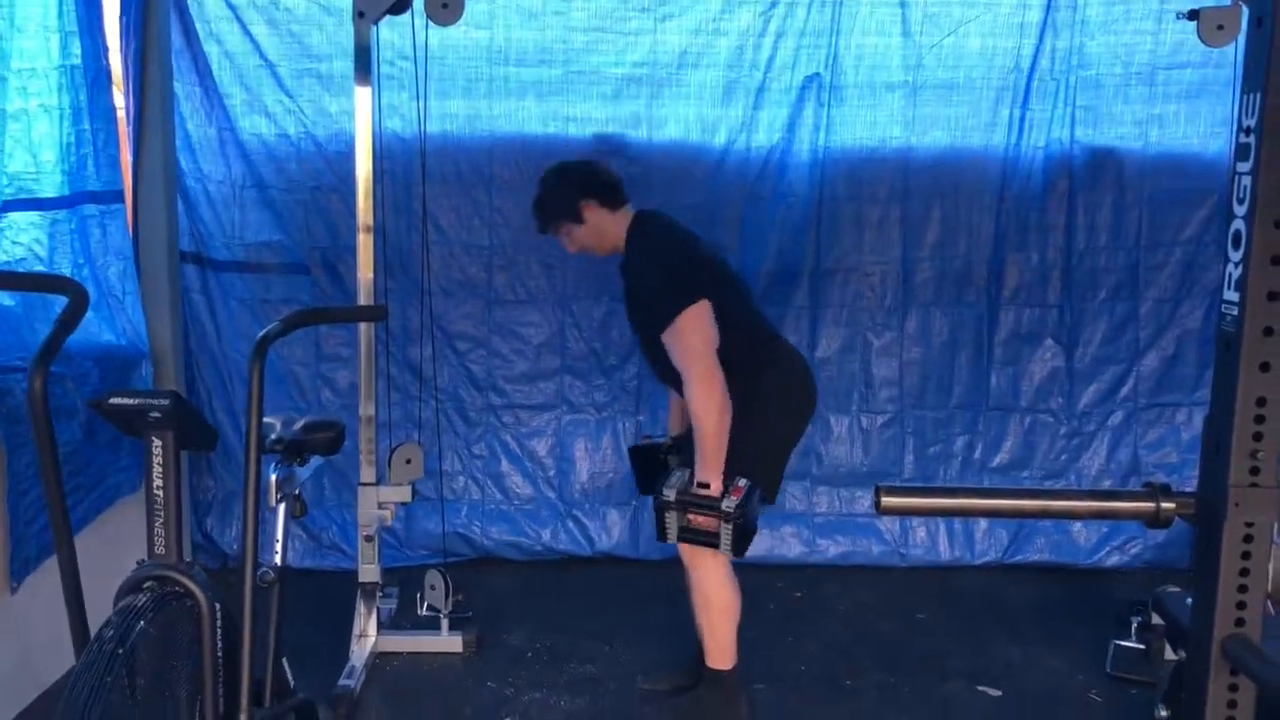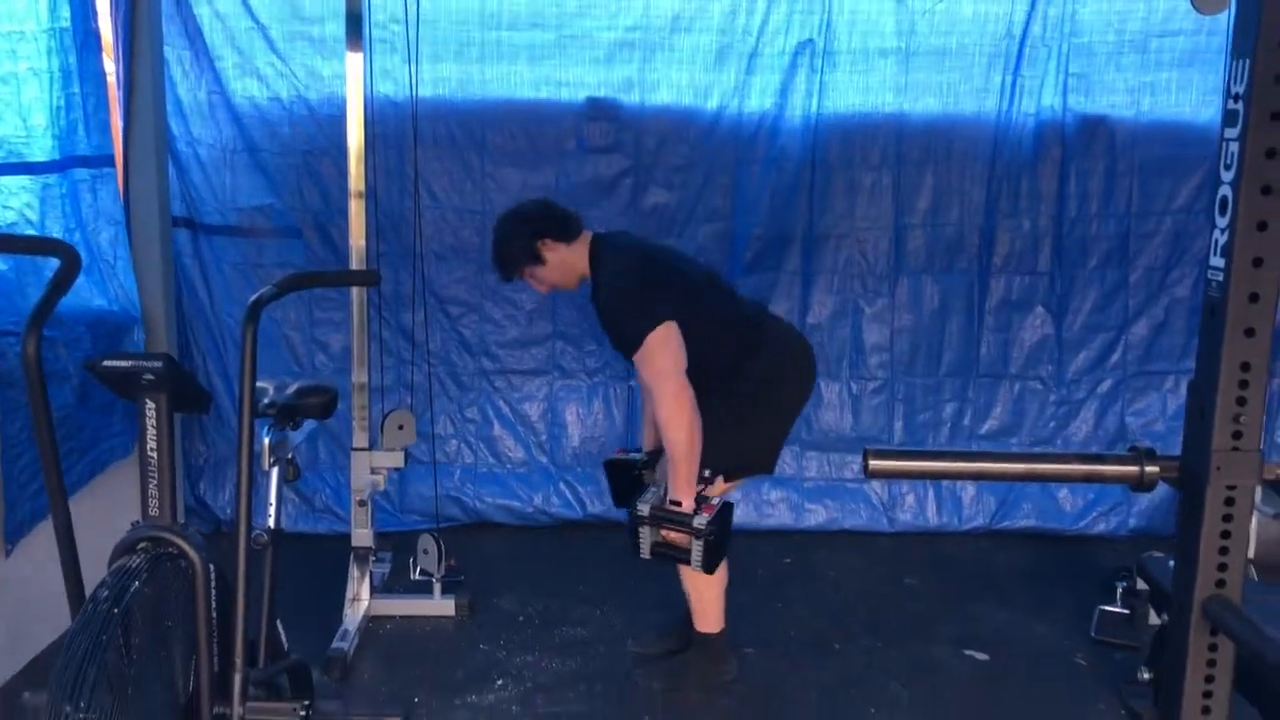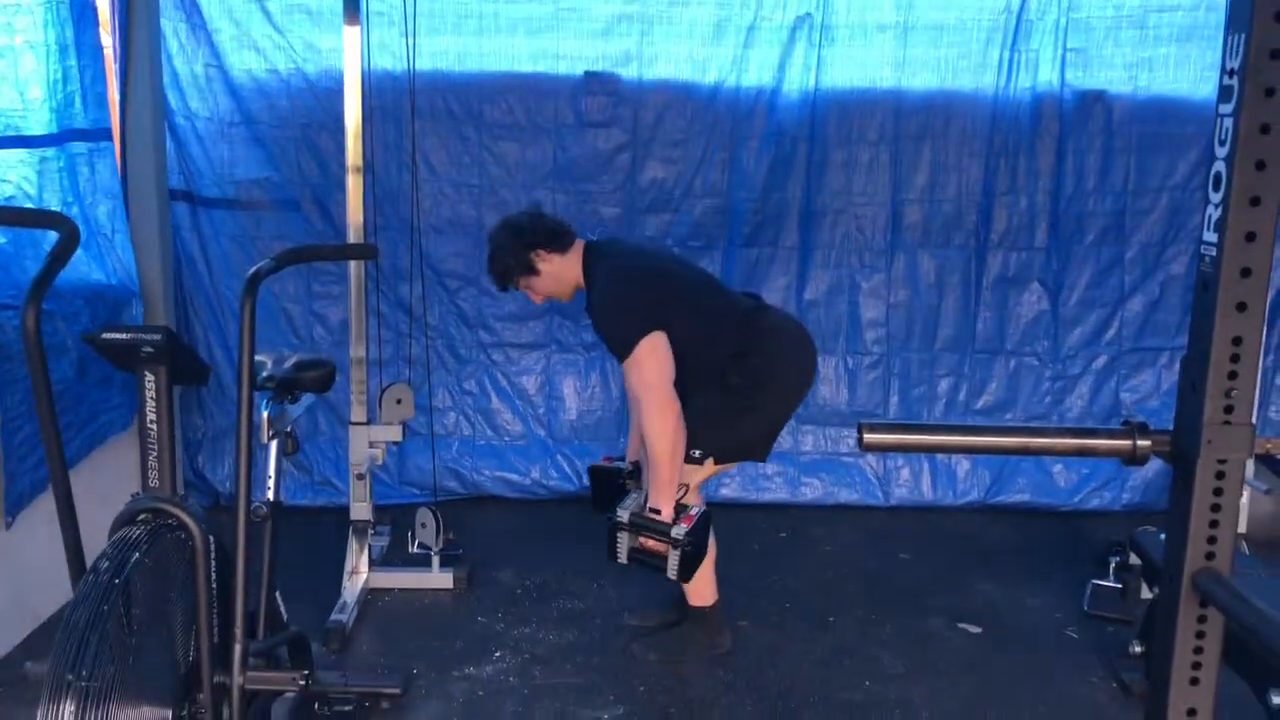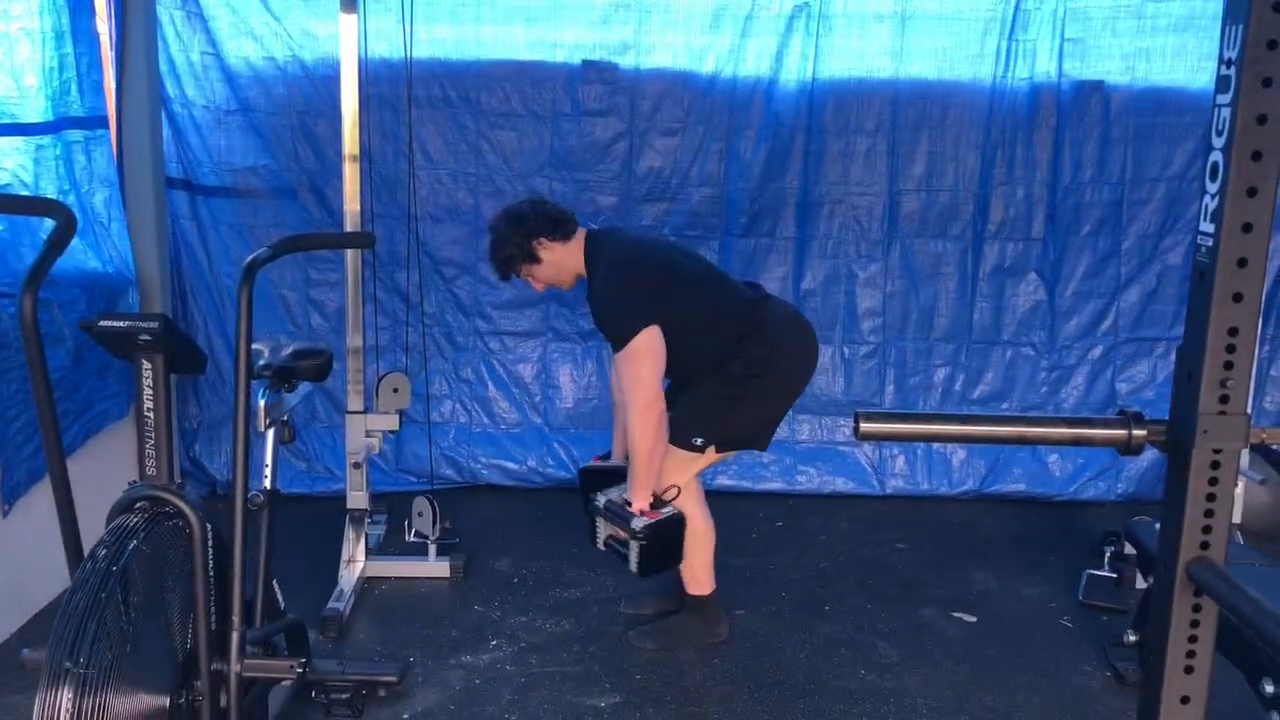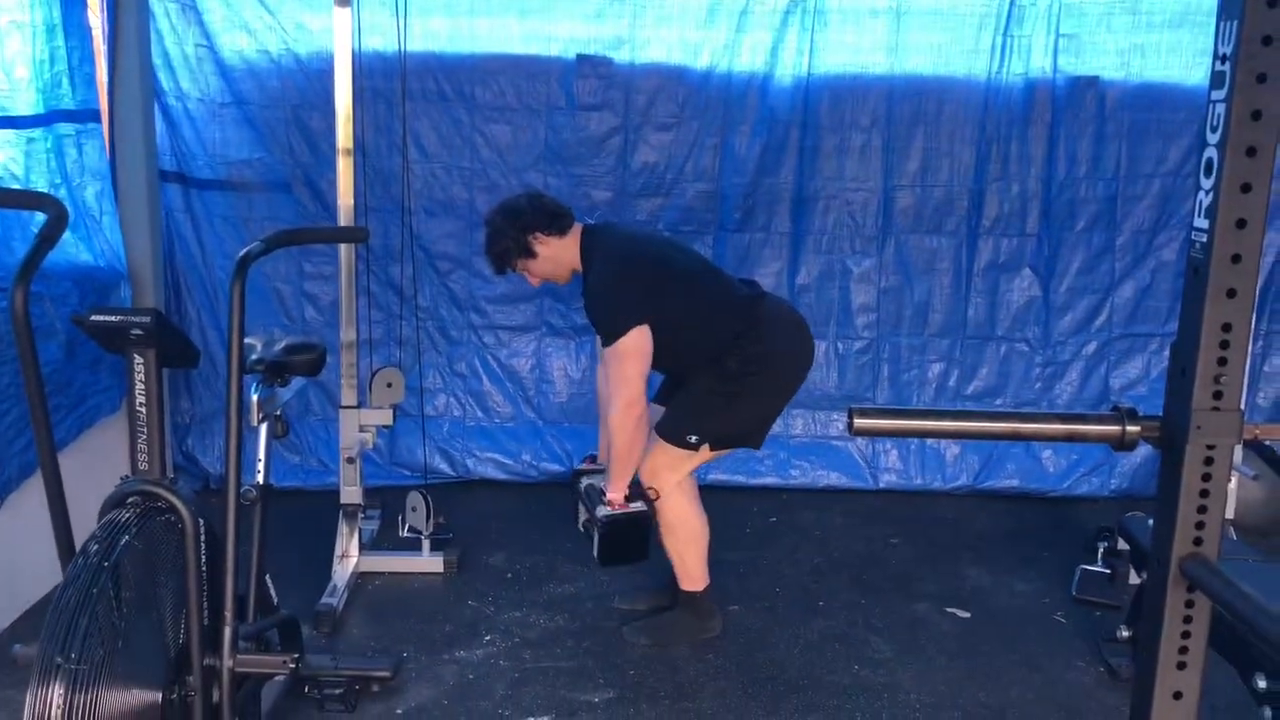
dt=0.4s
person 1, frame 1
left shoulder: (654, 260)
right shoulder: (652, 244)
left elbow: (703, 376)
right elbow: (688, 363)
left wrist: (708, 477)
right wrist: (676, 438)
left hip: (766, 398)
right hip: (755, 390)
left knee: (701, 541)
right ankle: (708, 661)
person 1, frame 2
left shoulder: (621, 284)
right shoulder: (618, 261)
left elbow: (674, 398)
right elbow: (659, 372)
left wrist: (682, 493)
right wrist: (650, 449)
left hip: (767, 374)
right hip: (754, 364)
left knee: (686, 511)
right knee: (683, 500)
left ankle: (710, 651)
right ankle: (698, 625)
person 1, frame 3
left shoulder: (615, 294)
right shoulder: (610, 267)
left elbow: (662, 410)
right elbow: (645, 378)
left wrist: (661, 506)
right wrist: (635, 455)
left hip: (769, 366)
right hip: (758, 351)
left knee: (672, 481)
right knee: (665, 471)
left ankle: (705, 624)
right ankle: (694, 599)
person 1, frame 4
left shoulder: (616, 283)
right shoulder: (612, 256)
left elbow: (647, 404)
right elbow: (628, 368)
left wrist: (639, 498)
right wrist: (619, 455)
left hip: (771, 355)
right hip: (753, 341)
left knee: (667, 472)
right knee: (664, 455)
left ankle: (703, 614)
right ankle: (690, 589)
person 1, frame 5
left shoulder: (612, 277)
right shoulder: (606, 251)
left elbow: (628, 404)
right elbow: (611, 368)
left wrist: (614, 491)
right wrist: (605, 455)
left hip: (766, 354)
right hip: (745, 338)
left knee: (660, 469)
right knee: (660, 449)
left ankle: (696, 609)
right ankle: (683, 583)
